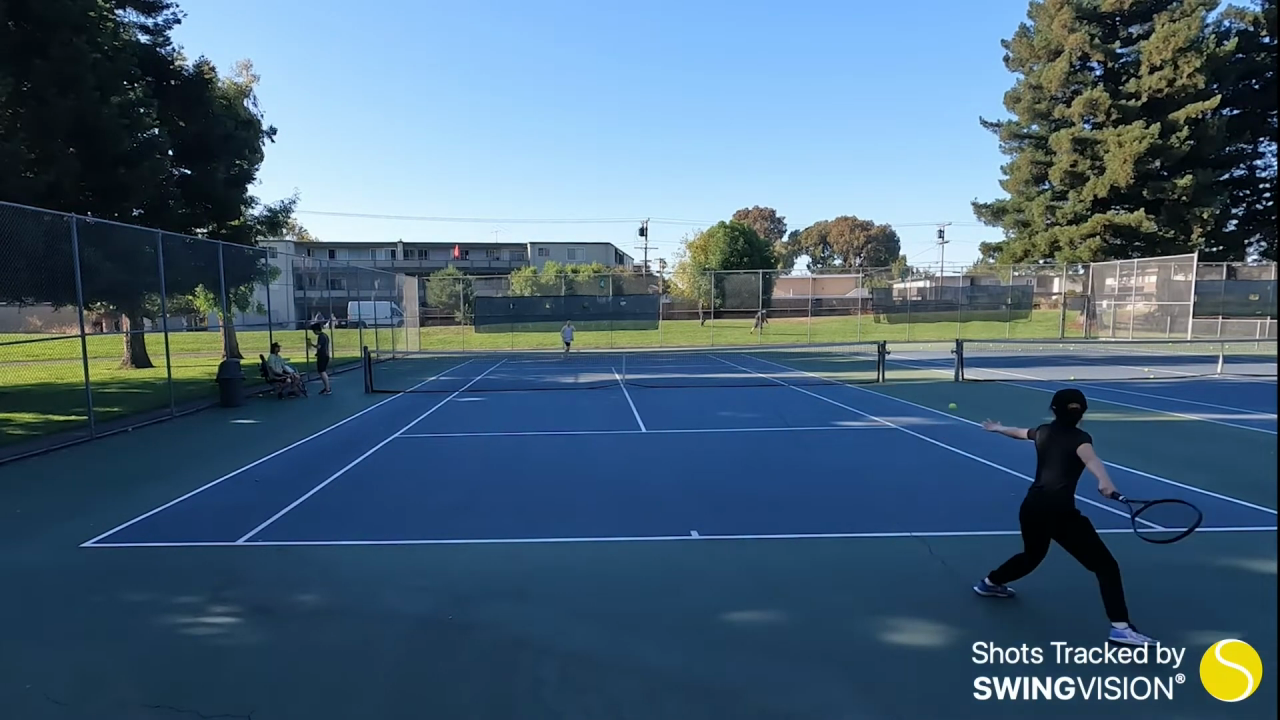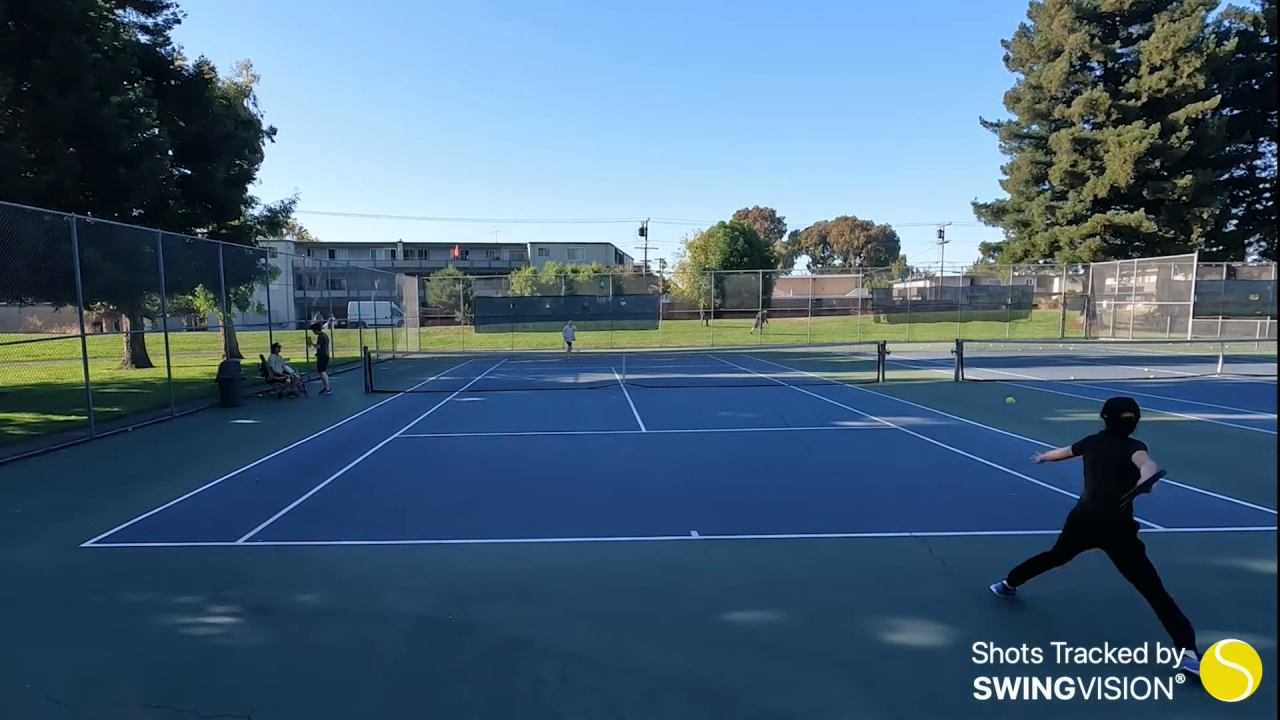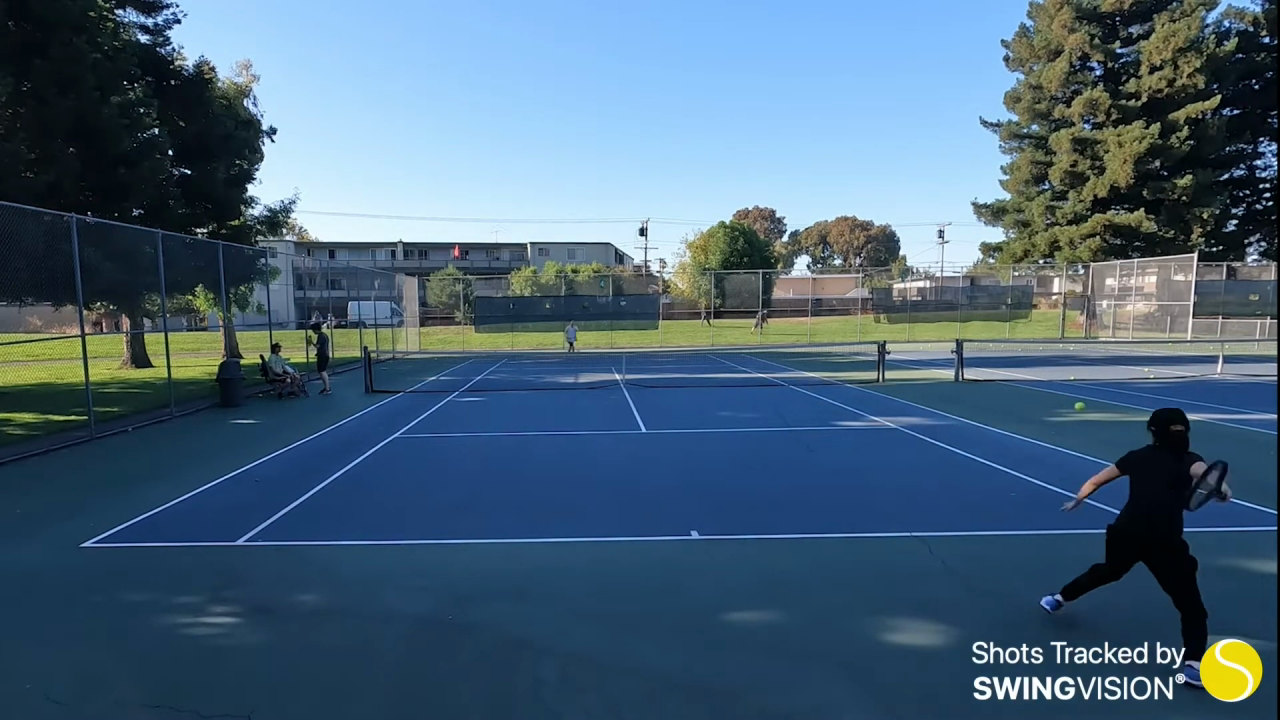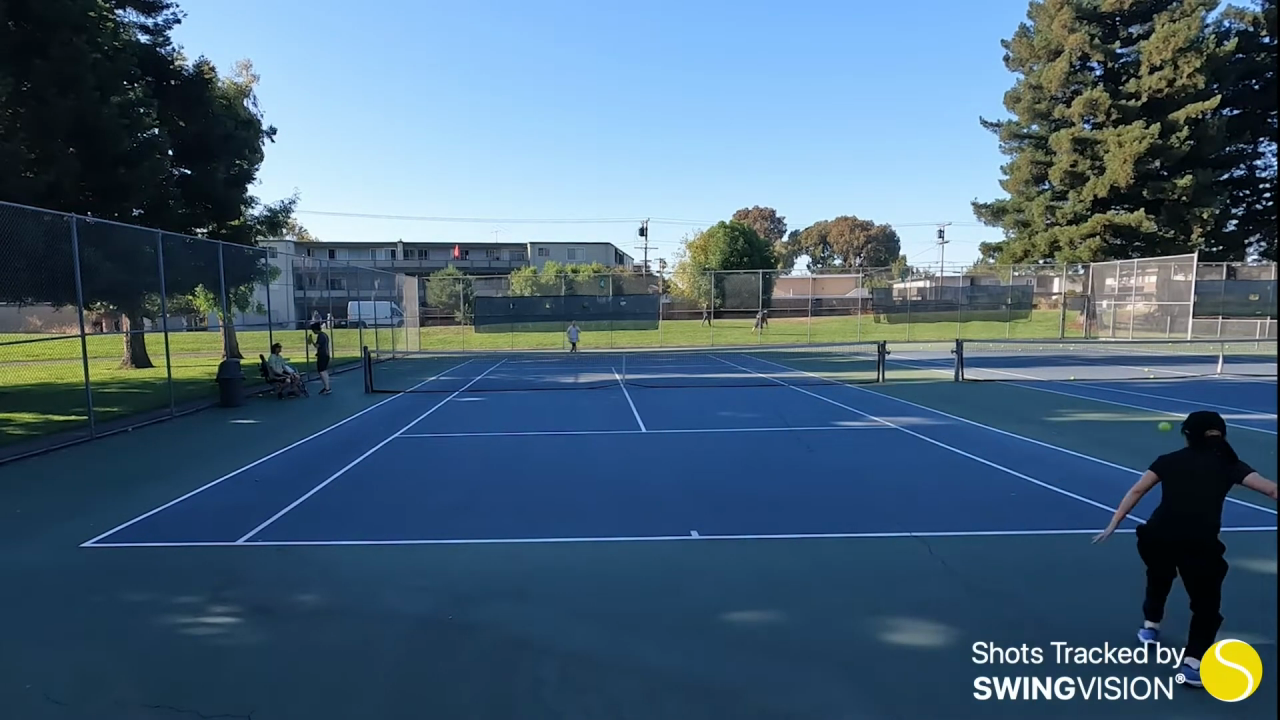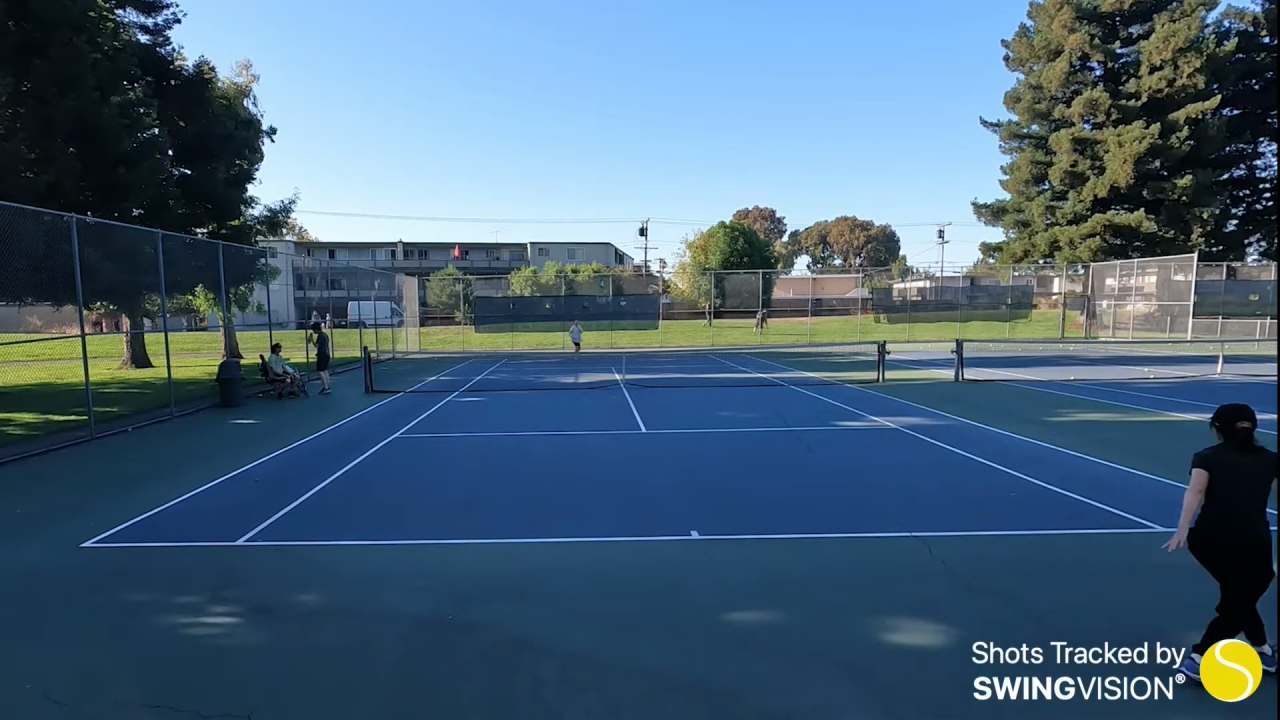
dt=0.1s
person 1, frame 1
left shoulder: (1044, 431)
right shoulder: (1078, 437)
left elbow: (1018, 432)
right elbow: (1091, 458)
left wrist: (997, 428)
right wrist: (1104, 480)
left hip: (1032, 506)
right hip: (1058, 511)
left knee: (1033, 554)
right knee: (1106, 567)
left ankle: (990, 583)
person 1, frame 2
left shoulder: (1091, 442)
right shoulder: (1133, 447)
left elbow: (1058, 453)
right elbow: (1146, 463)
left wrist: (1041, 457)
right wrist: (1147, 474)
left hip: (1081, 519)
right hip: (1116, 526)
left knee: (1057, 556)
right knee: (1152, 588)
left ankle: (1007, 584)
person 1, frame 3
left shoulder: (1136, 457)
right shoulder: (1189, 460)
left elbow: (1096, 481)
right elbow: (1204, 472)
left wrist: (1076, 501)
right wrist: (1220, 488)
left hip: (1124, 532)
right hip: (1165, 541)
left knee: (1110, 571)
right knee: (1191, 608)
left ankle: (1059, 598)
person 1, frame 4
left shoulder: (1168, 461)
right shoulder: (1231, 465)
left elbow: (1136, 492)
right elbow: (1271, 489)
left wrist: (1112, 525)
left hip: (1158, 536)
right hip: (1201, 543)
left knee: (1159, 575)
right knee: (1206, 608)
left ankle: (1151, 625)
right ankle: (1192, 665)
person 1, frame 5
left shoulder: (1207, 457)
right shoulder: (1268, 459)
left elbow: (1195, 491)
left wrist: (1183, 529)
left hip: (1212, 539)
right hip: (1255, 543)
right knee: (1235, 608)
left ankle: (1259, 647)
